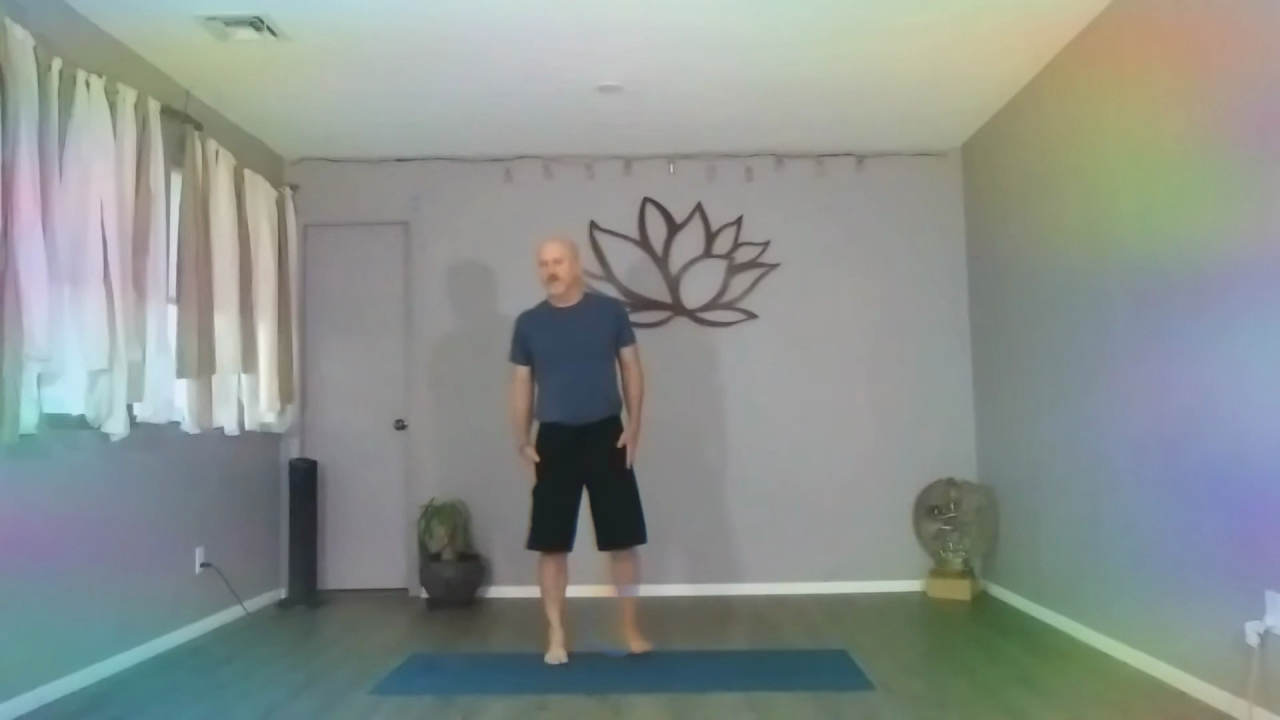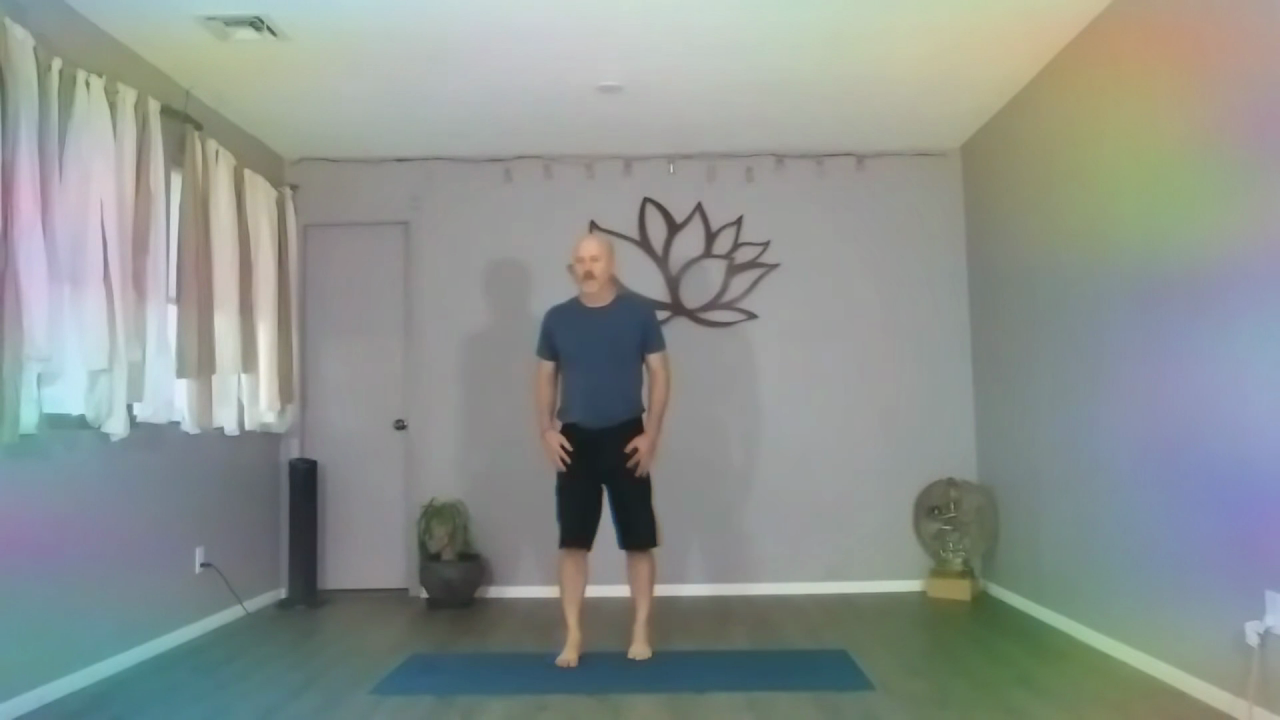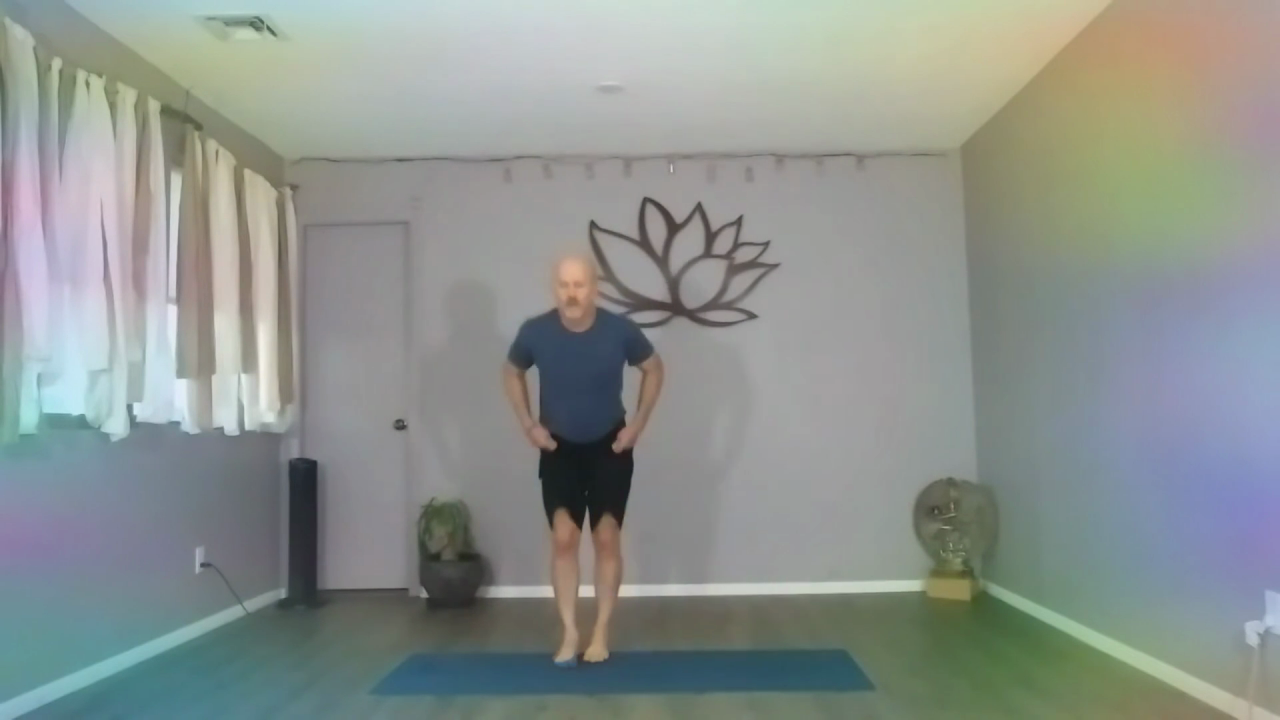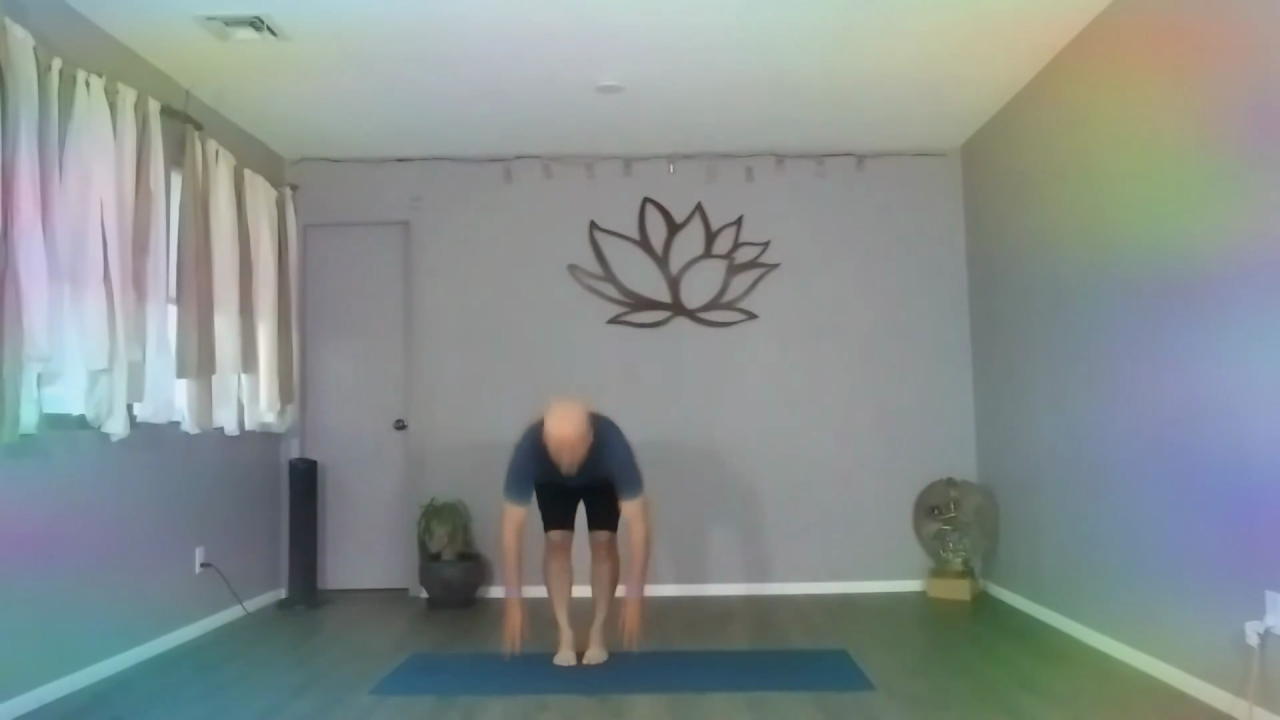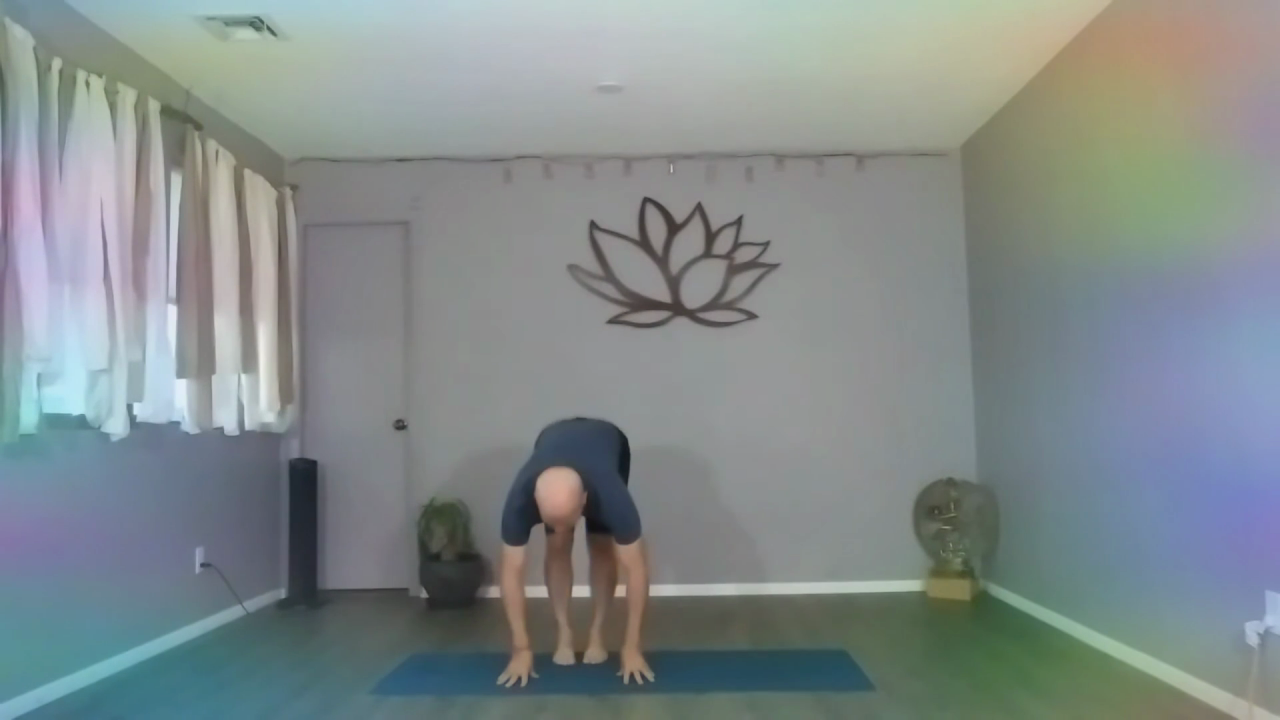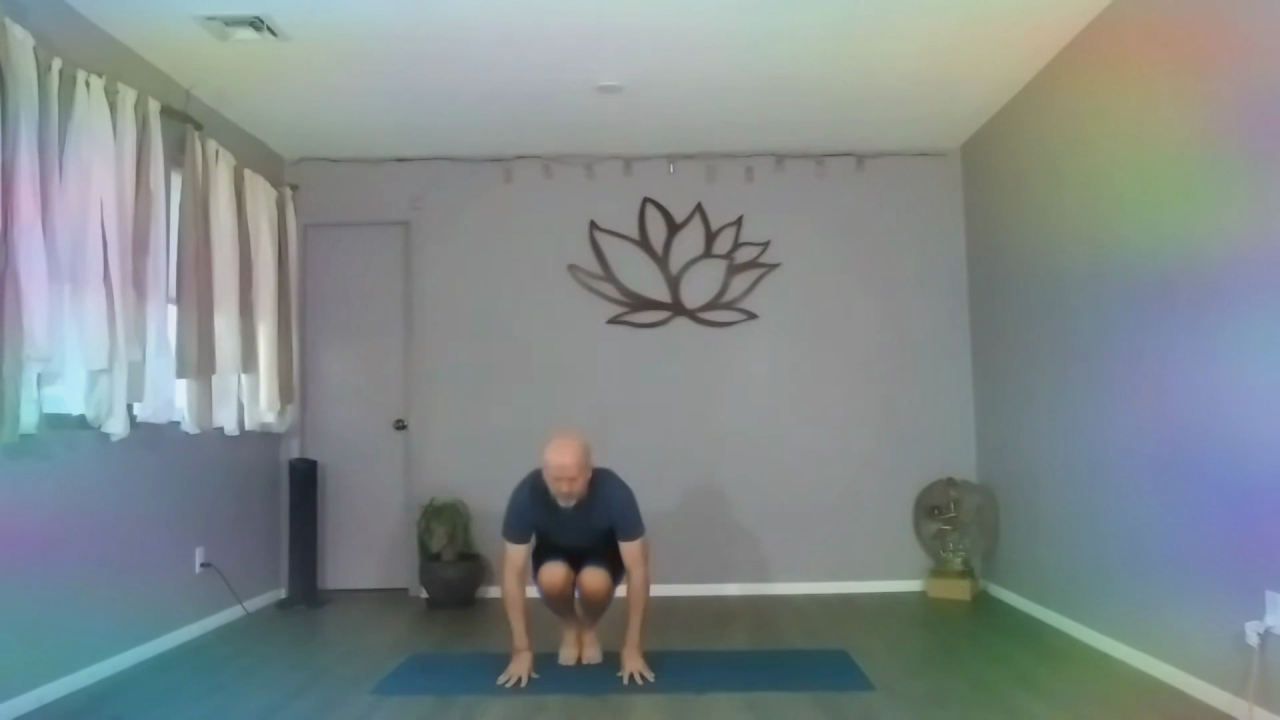
dt=0.7s
person 1, frame 1
left shoulder: (610, 311)
right shoulder: (528, 323)
left elbow: (631, 368)
right elbow: (521, 384)
left wrist: (634, 425)
right wrist: (523, 441)
left hip: (605, 435)
right hip: (554, 439)
left knee: (623, 539)
right knee: (550, 544)
left ankle: (628, 625)
right ankle: (556, 634)
person 1, frame 2
left shoulder: (639, 313)
right shoulder: (557, 318)
left elbow: (659, 375)
right elbow: (546, 377)
left wrist: (651, 433)
right wrist: (547, 427)
left hip: (625, 437)
right hip: (576, 440)
left knee: (639, 542)
right knee: (572, 542)
left ankle: (640, 631)
right ankle: (573, 635)
person 1, frame 3
left shoulder: (621, 331)
right shoulder: (535, 332)
left elbow: (653, 370)
right elbow: (512, 374)
left wrist: (638, 424)
right wrist: (529, 425)
left hip: (611, 447)
right hip: (558, 448)
left knee: (606, 536)
right knee: (563, 536)
left ankle: (600, 633)
right ankle: (569, 634)
person 1, frame 4
left shoulder: (613, 447)
right shoulder: (529, 450)
left elbow: (638, 524)
right elbow: (512, 527)
left wrist: (634, 598)
right wrist: (513, 602)
left knee: (603, 542)
right knee: (557, 542)
left ankle: (597, 633)
right ankle: (565, 635)
person 1, frame 5
left shoulder: (611, 496)
right shoulder: (521, 499)
left elbow: (635, 568)
right elbow: (512, 572)
left wrist: (632, 647)
right wrist: (521, 649)
left knee: (601, 546)
right knee: (557, 545)
left ankle: (596, 633)
right ankle: (564, 633)
person 1, frame 6
left shoulder: (615, 493)
right shoulder: (526, 496)
left elbow: (637, 569)
right elbow: (513, 573)
left wrist: (632, 648)
right wrist: (521, 650)
left hip: (601, 549)
right hip: (554, 549)
left knee: (594, 582)
right knee: (552, 578)
left ankle: (589, 628)
right ankle: (570, 627)
